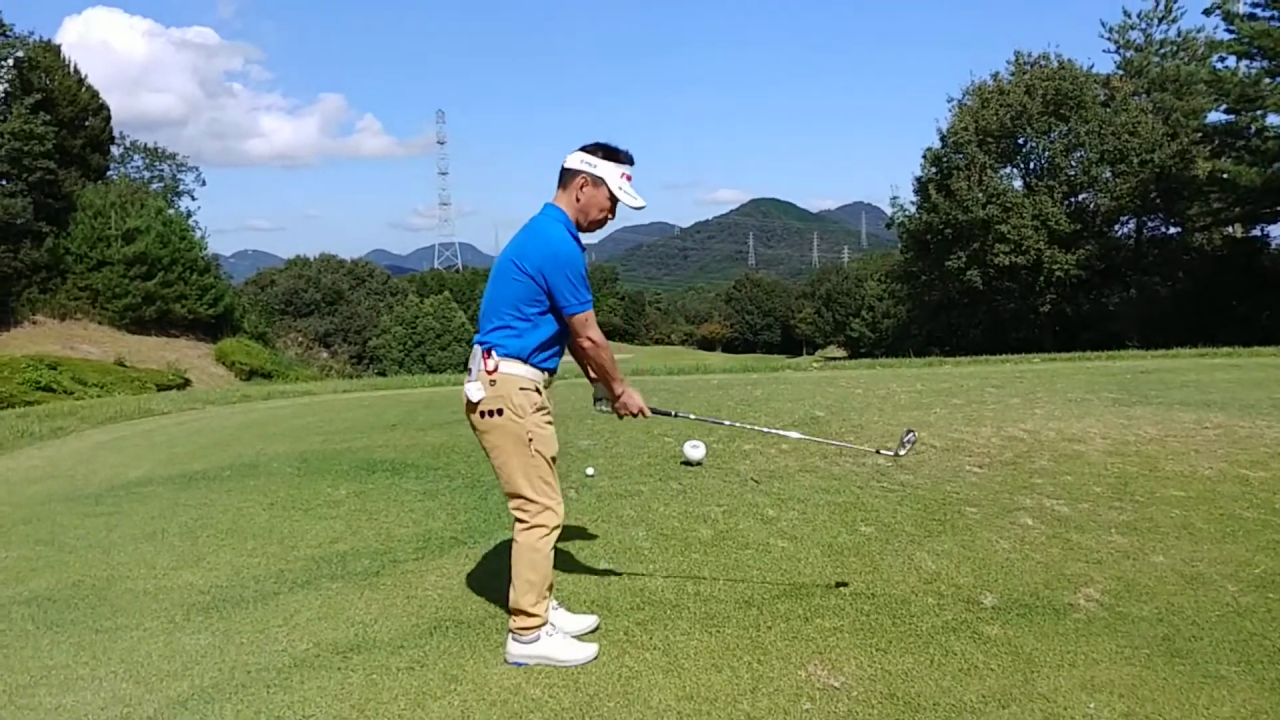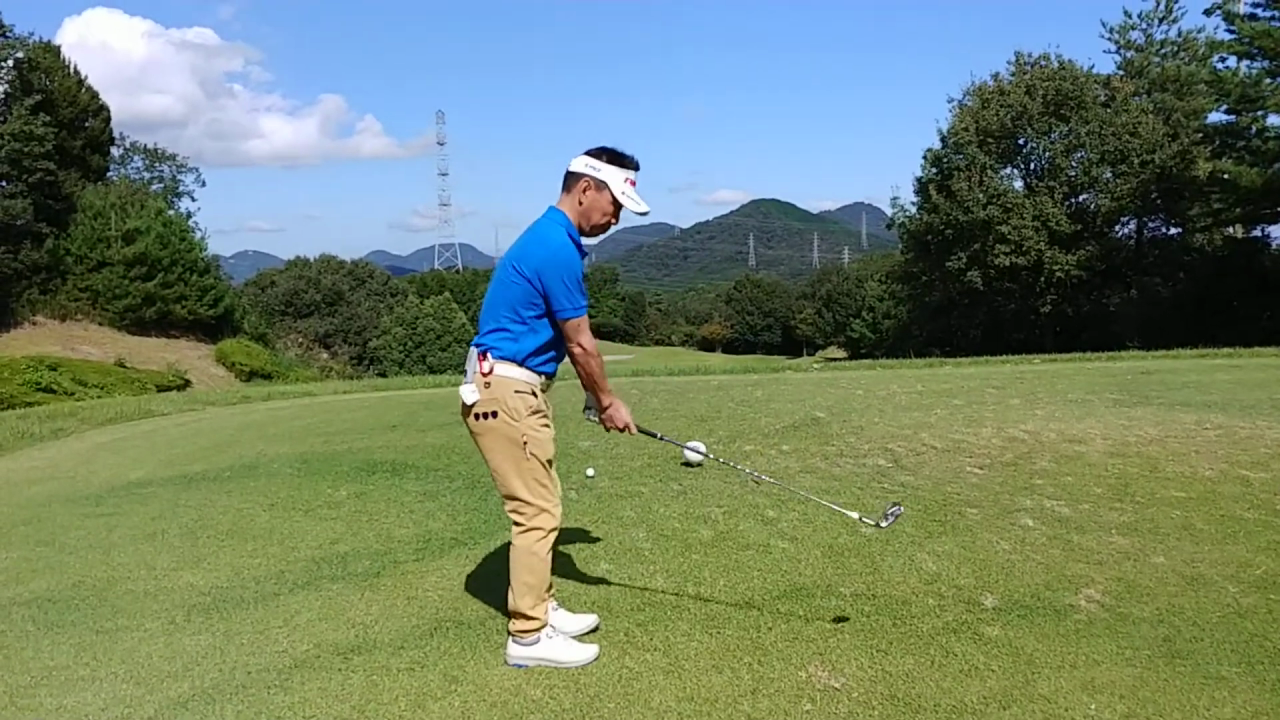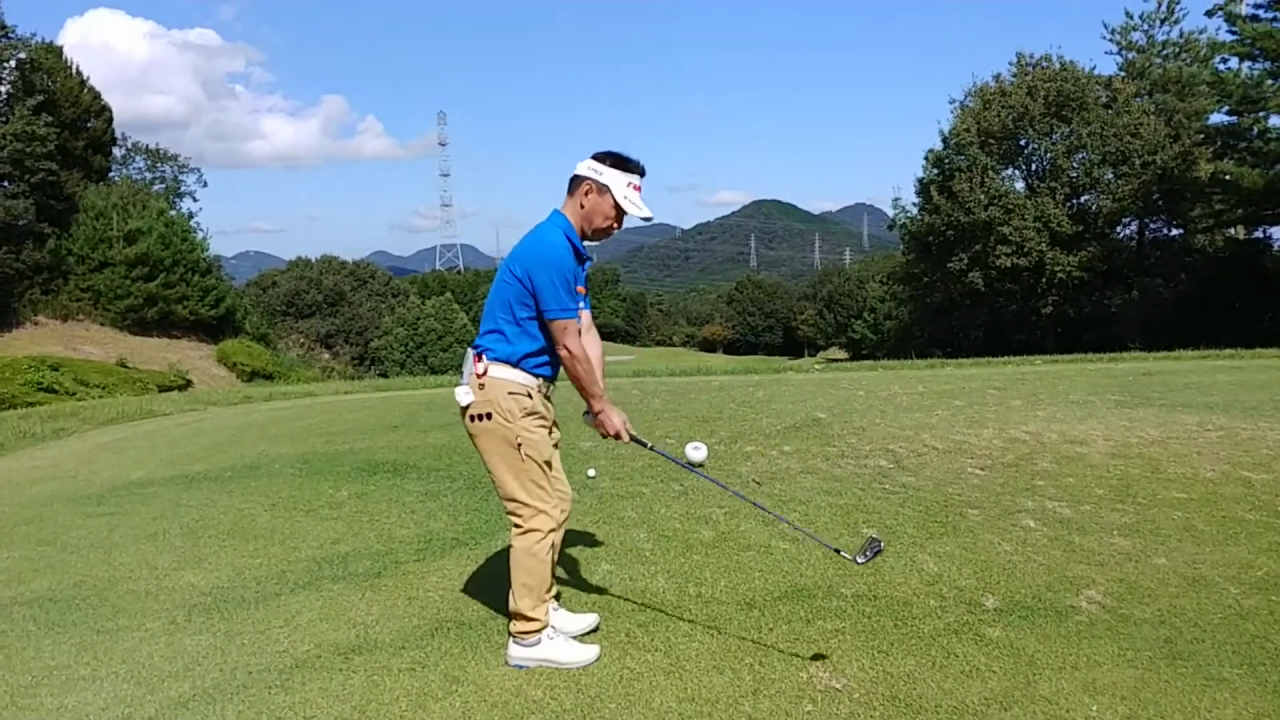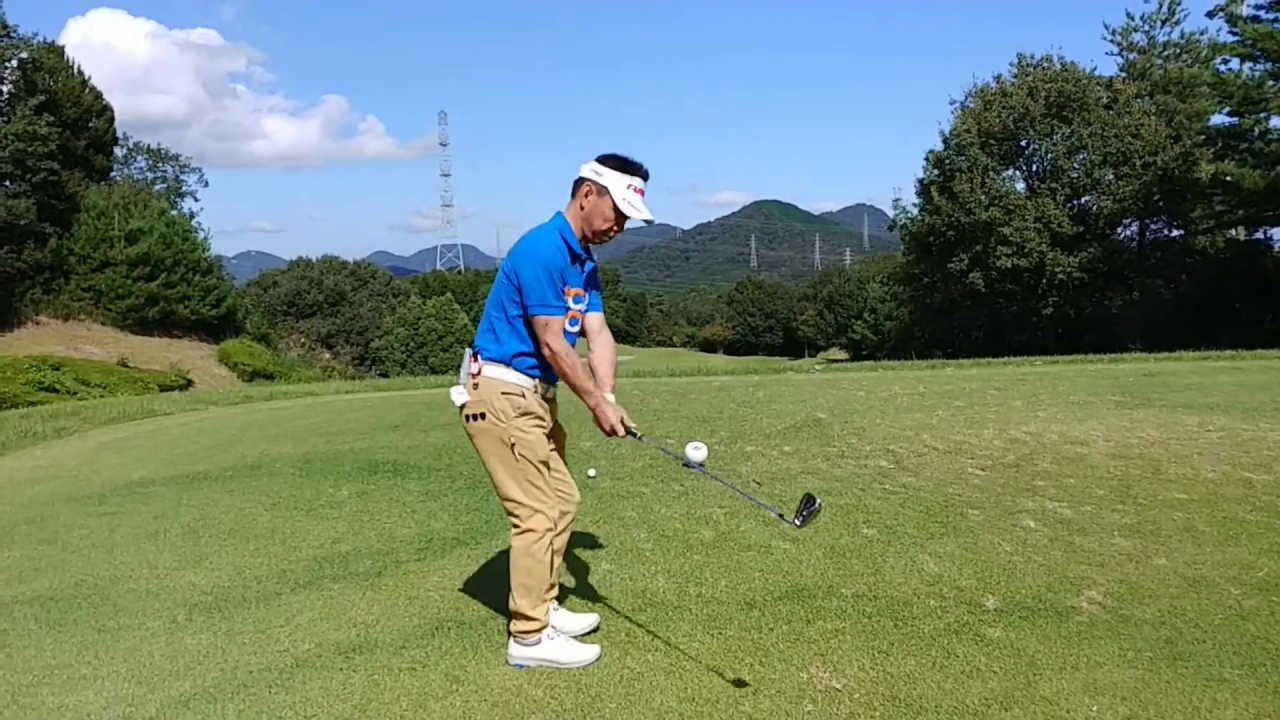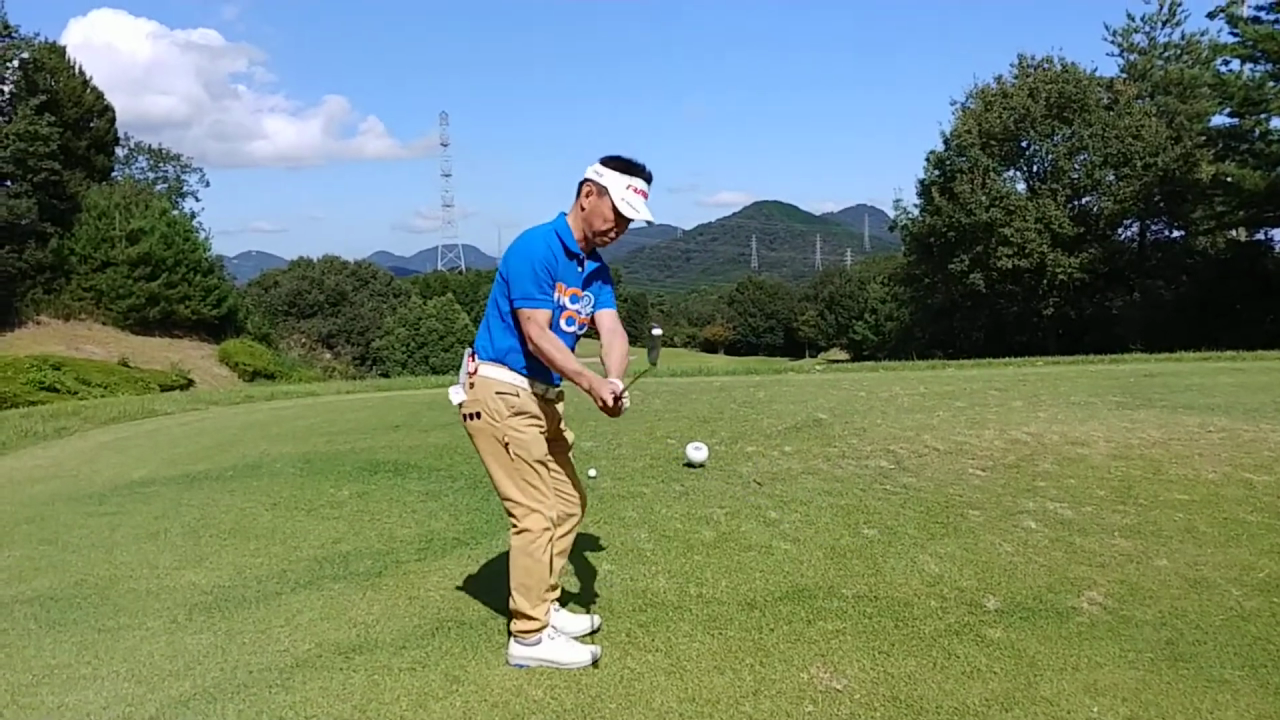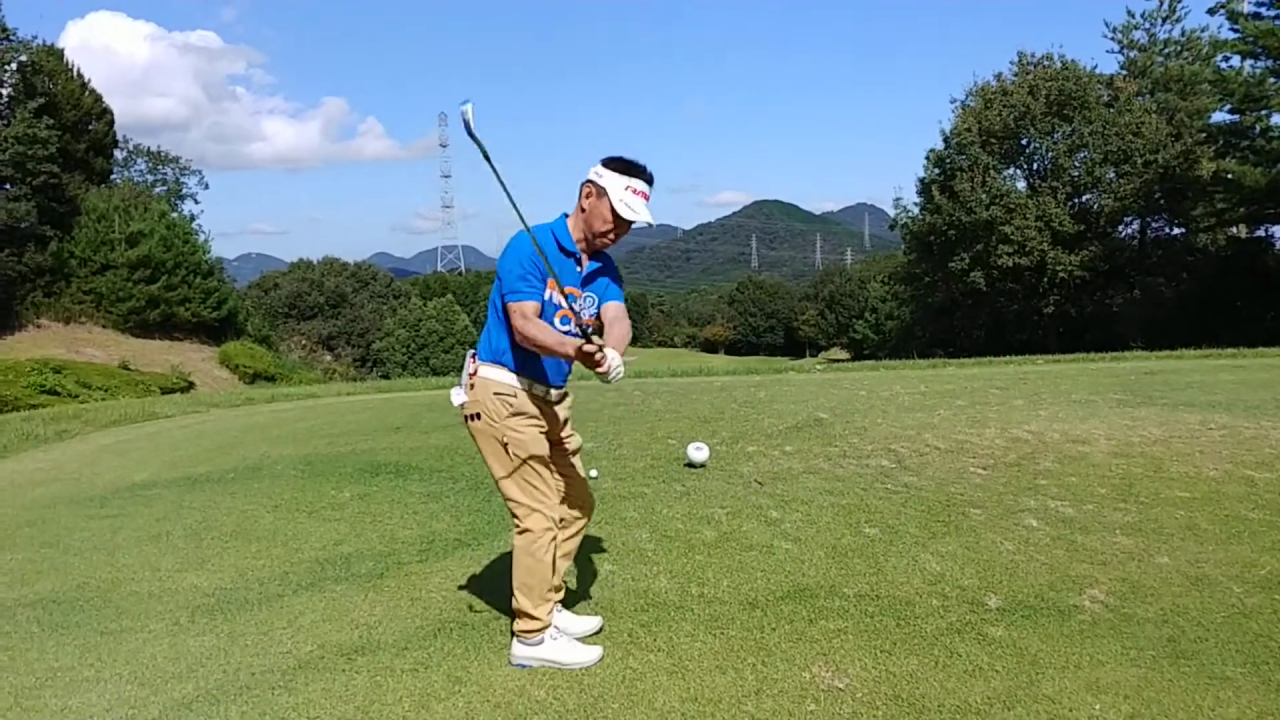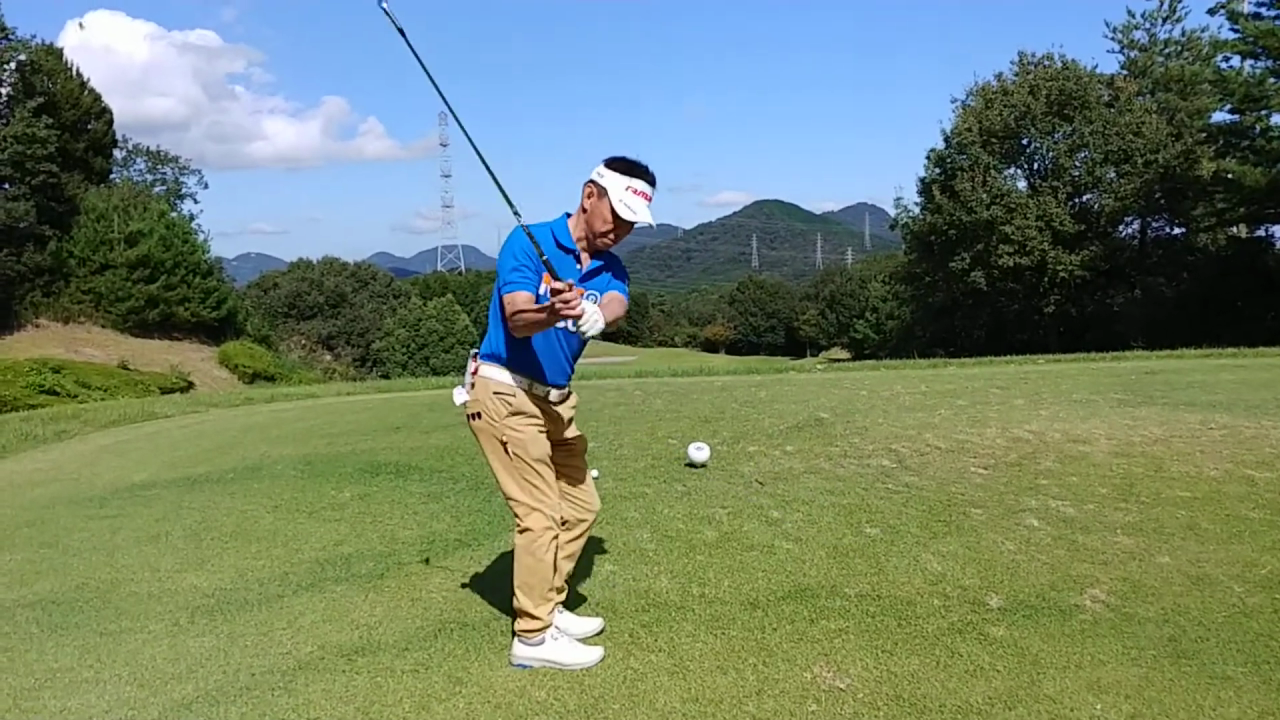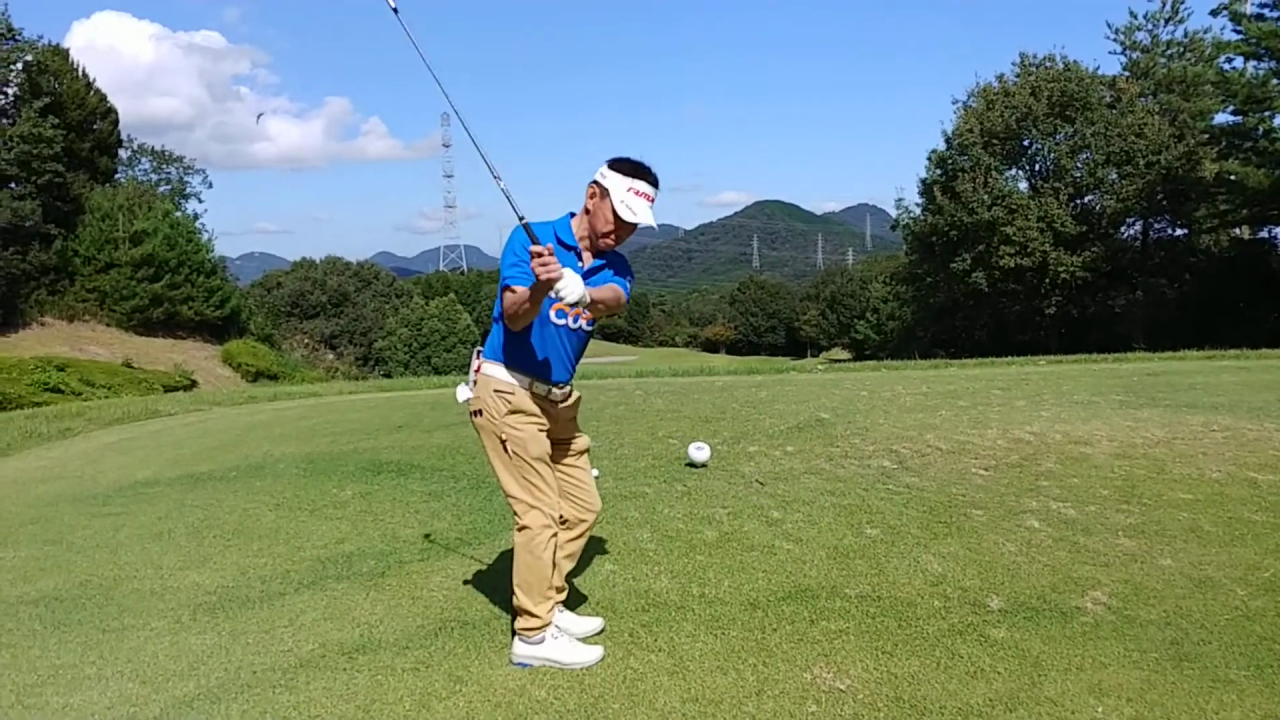
dt=0.1s
person 1, frame 1
left shoulder: (548, 235)
right shoulder: (557, 245)
left elbow: (574, 332)
right elbow: (587, 338)
left wrist: (603, 386)
right wrist: (620, 390)
left hip: (508, 385)
right hip: (509, 388)
left knee: (539, 505)
right knee: (539, 510)
left ankle: (539, 608)
right ankle: (527, 635)
person 1, frame 2
left shoulder: (553, 240)
right shoulder: (556, 248)
left elbow: (571, 337)
right elbow: (580, 344)
left wrist: (596, 396)
right wrist: (609, 402)
left hip: (510, 388)
right hip: (506, 390)
left knee: (539, 507)
right knee: (536, 513)
left ankle: (539, 609)
right ankle: (527, 636)
person 1, frame 3
left shoulder: (576, 255)
right shoulder: (549, 248)
left elbow: (585, 334)
right elbow: (567, 344)
left wrist: (601, 403)
right wrist: (603, 409)
left hip: (528, 394)
right hip: (505, 393)
left knee: (552, 503)
right knee: (537, 514)
left ankle: (542, 608)
right ankle: (529, 637)
person 1, frame 4
left shoulder: (583, 261)
right shoulder: (543, 248)
left elbow: (598, 333)
right elbow: (551, 342)
left wrist: (607, 396)
right wrist: (597, 404)
left hip: (530, 394)
right hip: (502, 393)
left knee: (561, 502)
right knee: (535, 513)
left ankle: (543, 607)
right ankle: (529, 636)
person 1, frame 5
left shoulder: (598, 269)
right shoulder: (535, 246)
left elbow: (611, 329)
right elbow: (536, 335)
left wrist: (615, 380)
right wrist: (591, 385)
left hip: (544, 397)
right hip: (502, 393)
left knee: (568, 504)
right knee: (534, 514)
left ankle: (545, 608)
right ankle: (529, 636)
person 1, frame 6
left shoulder: (605, 269)
right shoulder: (529, 245)
left elbow: (617, 321)
right elbow: (524, 327)
left wrist: (612, 353)
right wrist: (576, 351)
left hip: (549, 398)
right hip: (504, 394)
left knee: (575, 505)
right knee: (538, 515)
left ankle: (547, 608)
right ankle: (532, 636)
person 1, frame 7
left shoulder: (611, 269)
right shoulder: (527, 242)
left elbow: (615, 307)
right elbow: (515, 321)
left wrist: (595, 313)
right wrist: (549, 308)
left hip: (556, 399)
right hip: (506, 394)
left knee: (580, 507)
right knee: (539, 515)
left ankle: (549, 610)
right ankle: (532, 637)
person 1, frame 8
left shoulder: (616, 266)
right shoulder: (528, 239)
left elbow: (611, 300)
right elbow: (514, 318)
left wrist: (580, 293)
right wrist: (540, 288)
left hip: (558, 397)
right hip: (508, 392)
left knee: (581, 507)
right knee: (538, 513)
left ankle: (549, 609)
right ankle: (533, 635)
